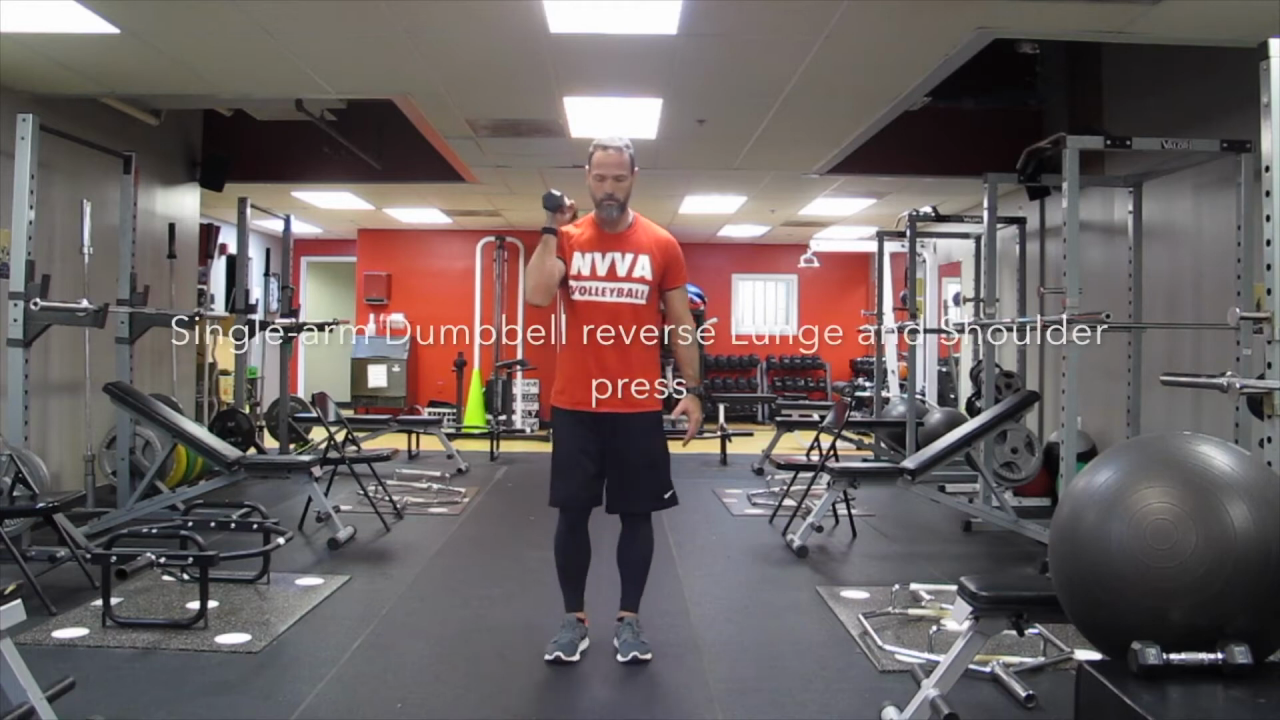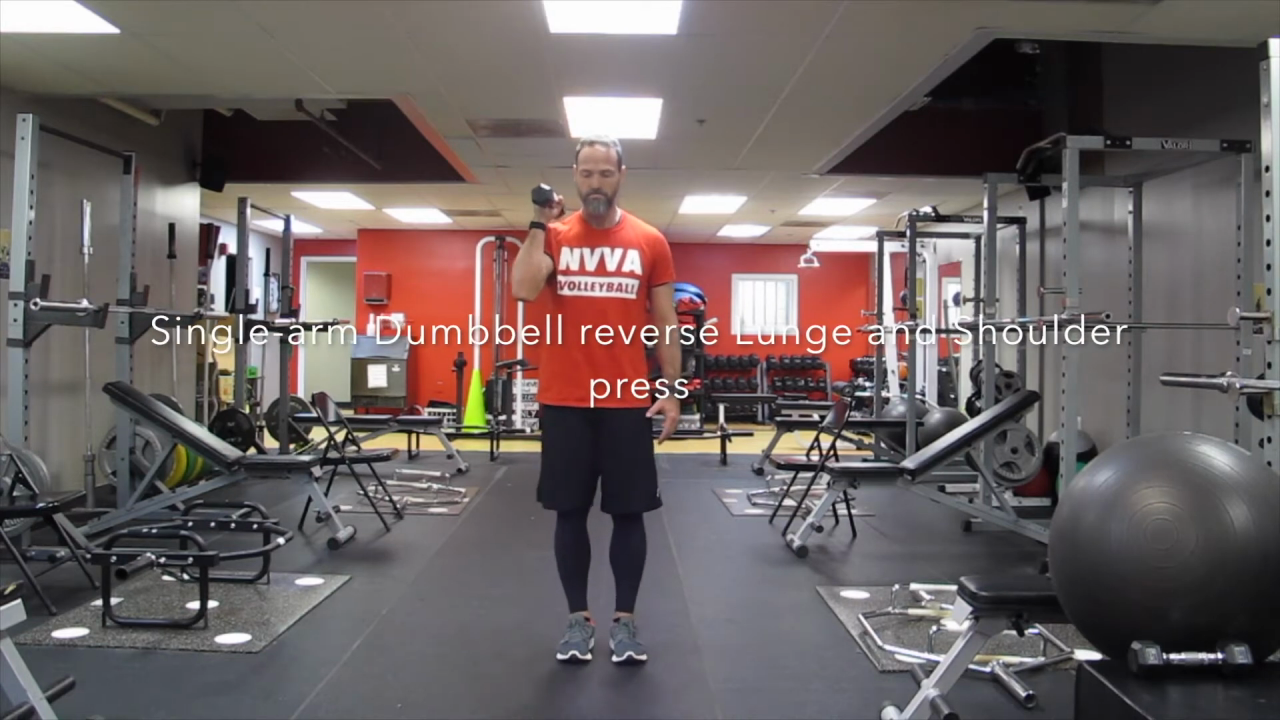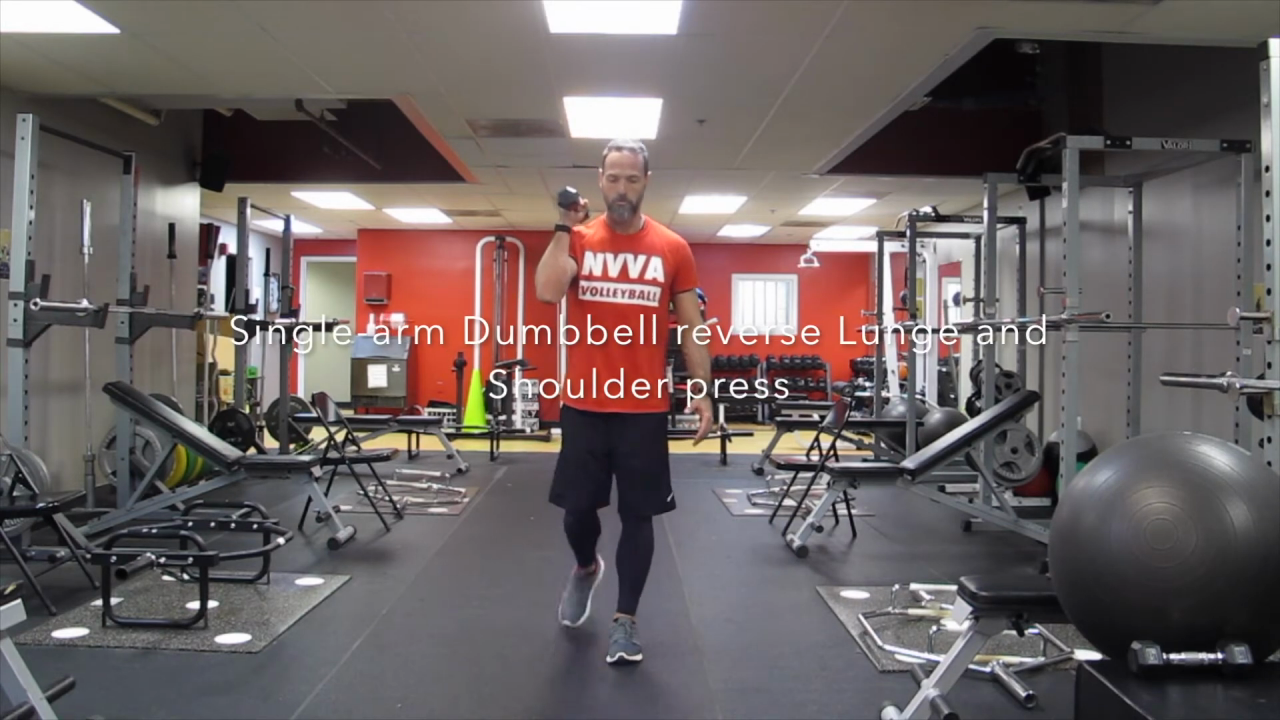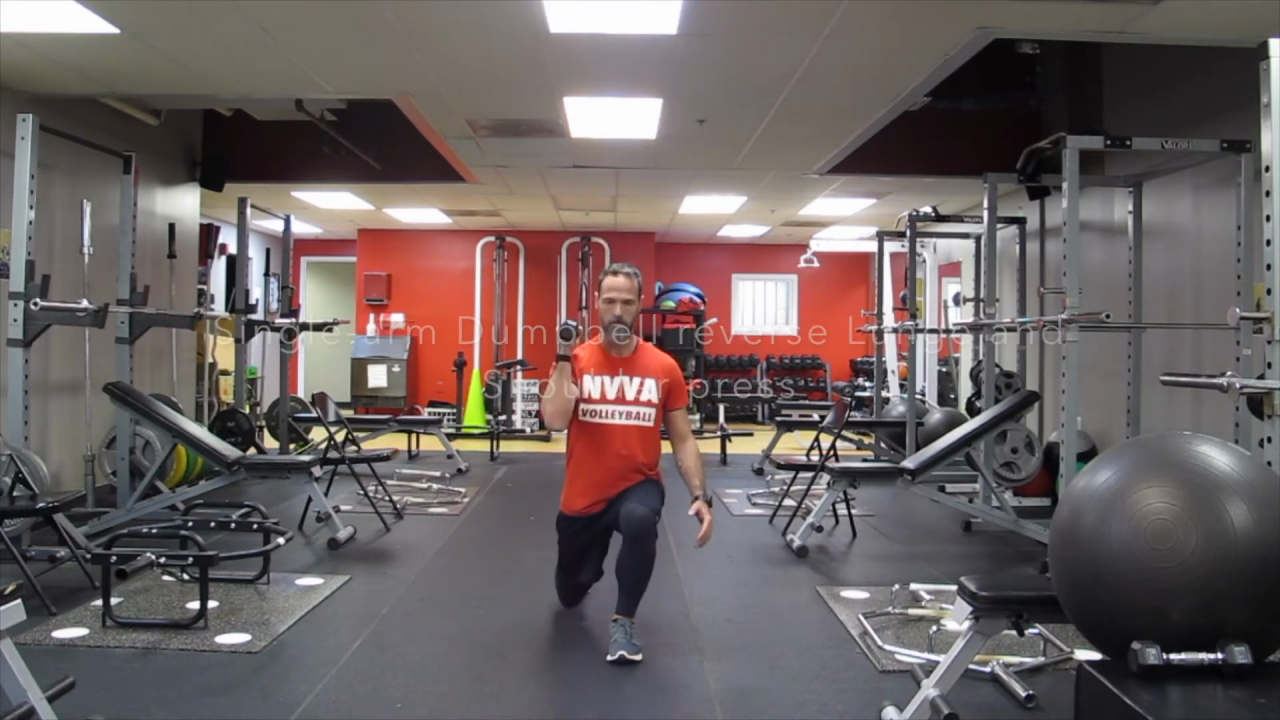
dt=1s
person 1, frame 1
left shoulder: (662, 245)
right shoulder: (565, 238)
left elbow: (680, 323)
right elbow: (536, 296)
left wrist: (691, 390)
right wrist: (551, 230)
left hip: (638, 404)
right hip: (574, 403)
left knee: (636, 512)
right knee: (571, 510)
left ankle: (627, 619)
right ankle: (573, 619)
person 1, frame 2
left shoulder: (650, 242)
right shoulder: (553, 235)
left elbow: (666, 323)
right elbow: (523, 289)
left wrist: (672, 389)
right wrist: (540, 224)
left hip: (628, 401)
right hip: (565, 400)
left knee: (628, 512)
right knee: (570, 511)
left ankle: (625, 619)
right ankle: (578, 618)
person 1, frame 3
left shoulder: (673, 249)
right shoulder: (578, 239)
left elbow: (692, 326)
right elbow: (546, 292)
left wrist: (703, 391)
right wrist: (565, 228)
left hip: (644, 407)
right hip: (584, 402)
left knee: (637, 515)
right knee: (578, 506)
left ankle: (625, 620)
right ankle: (585, 570)
person 1, frame 4
left shoulder: (664, 367)
right shoulder: (575, 361)
left elbow: (682, 439)
right elbow: (555, 421)
left wrist: (700, 496)
right wrist: (565, 356)
left hip: (639, 485)
right hip: (583, 496)
left knee: (639, 521)
right knee: (570, 593)
left ankle: (623, 623)
right ankle: (589, 568)
